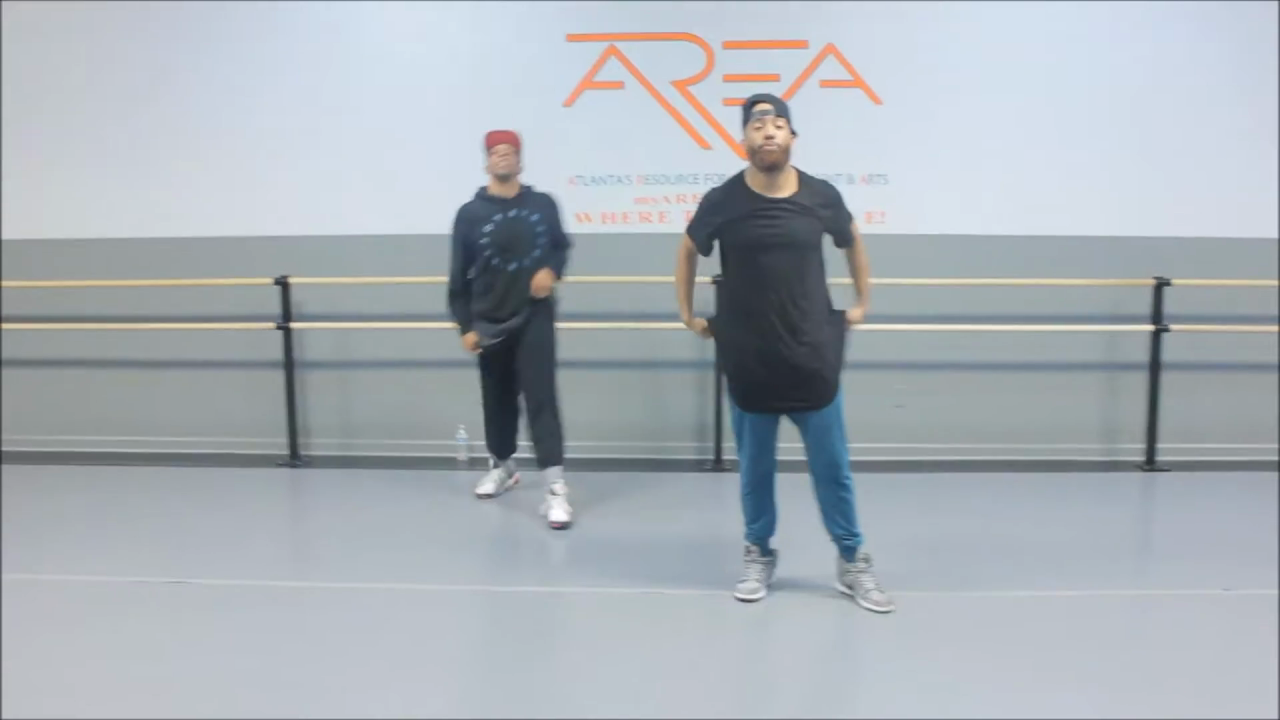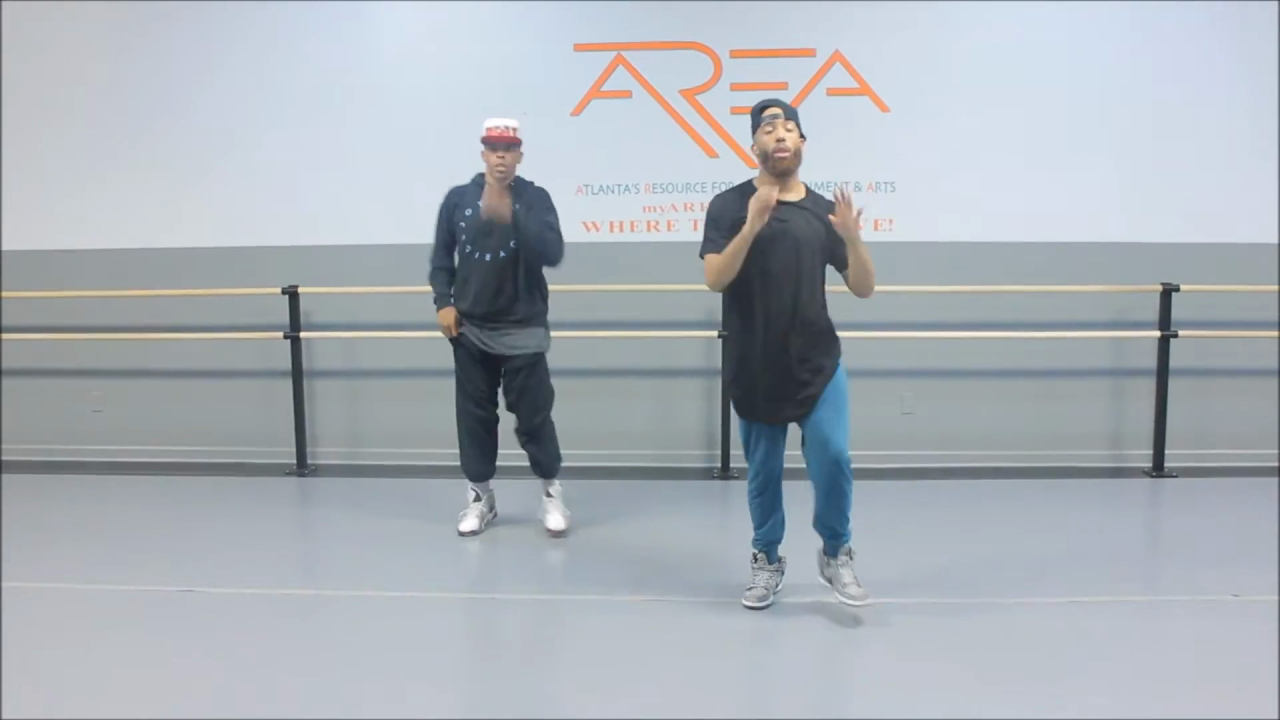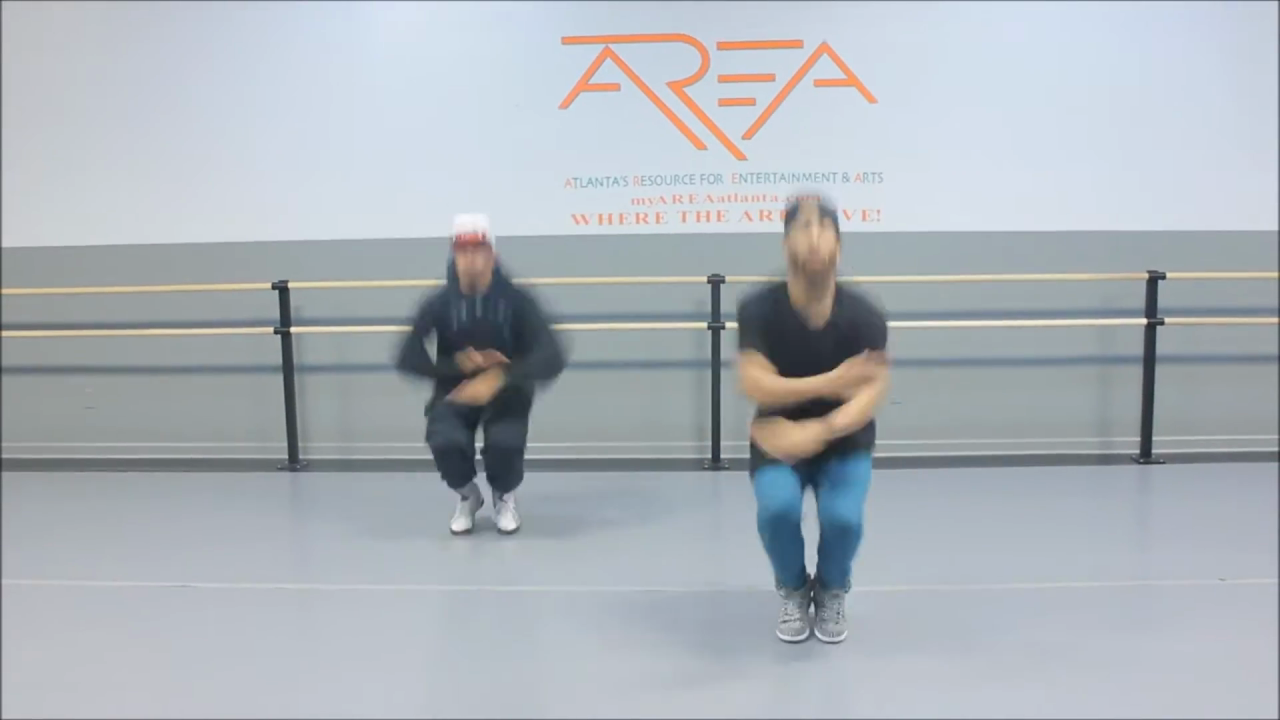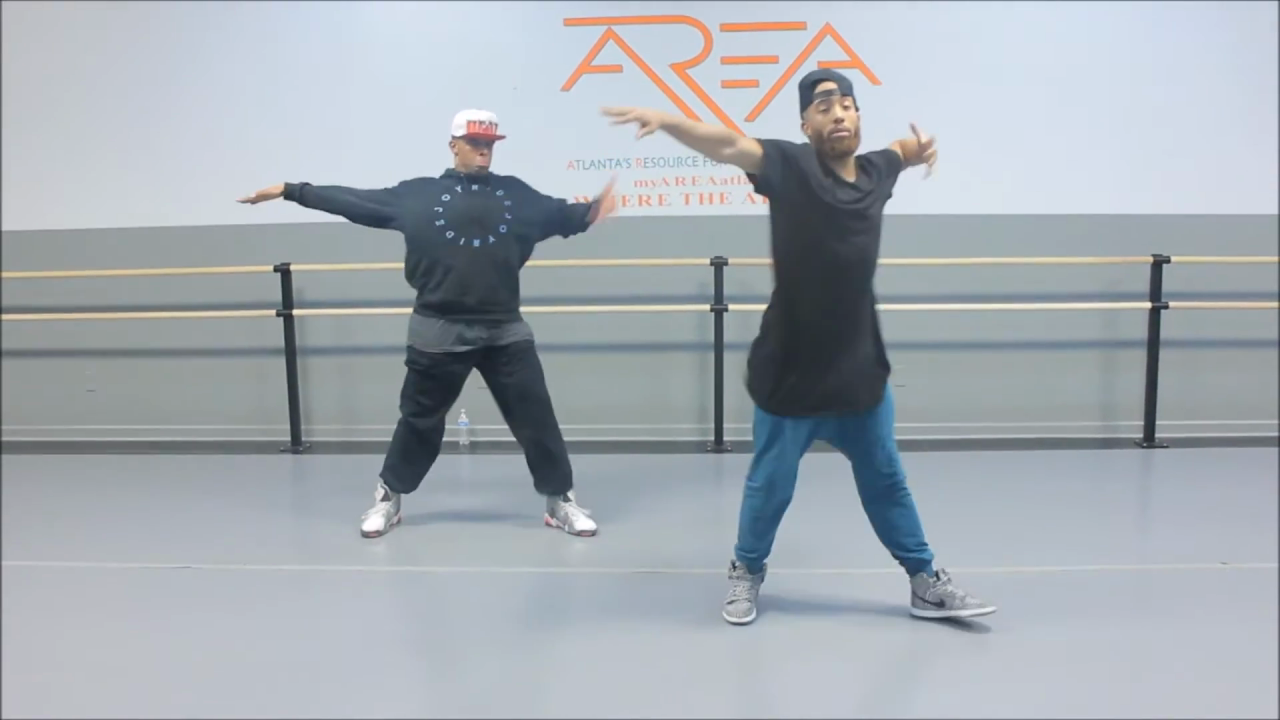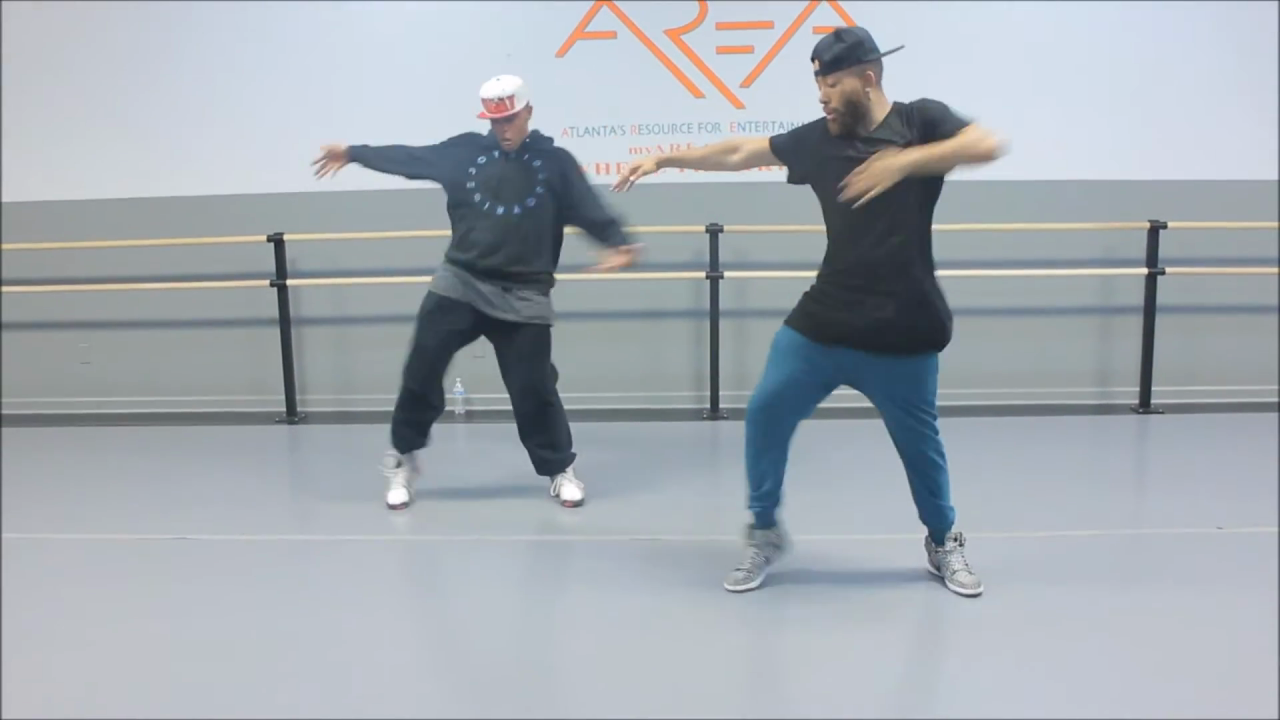
dt=1s
person 1, frame 1
left shoulder: (822, 196)
right shoulder: (722, 202)
left elbow: (851, 239)
right elbow: (689, 251)
left wrist: (862, 298)
right wrist: (688, 313)
left hip: (813, 359)
right hip: (748, 362)
left knee: (832, 464)
right knee: (755, 466)
left ankle: (853, 562)
right ankle: (759, 555)
person 1, frame 2
left shoulder: (825, 210)
right shoulder: (729, 205)
left elbow: (862, 287)
right elbow: (715, 279)
left wrist: (852, 235)
right wrist: (751, 224)
left hip: (818, 361)
right hip: (755, 366)
left knee: (832, 458)
right knee: (763, 471)
left ankle: (836, 554)
right ankle: (766, 561)
person 1, frame 3
left shoulder: (865, 316)
right shoulder: (758, 310)
left elbow: (870, 399)
right elbow: (756, 388)
left wrist: (815, 433)
right wrist: (830, 380)
left hip: (843, 445)
right hip: (779, 446)
left knee: (845, 520)
right knee: (777, 511)
left ankle: (832, 592)
right ankle: (793, 591)
person 1, frame 4
left shoulder: (875, 169)
right shoulder: (789, 165)
left elbow: (909, 151)
right elbow: (726, 144)
left wrist: (920, 148)
right wrist: (664, 120)
left hip: (860, 368)
right hip: (790, 372)
left knee: (886, 482)
right knee: (770, 482)
left ankle: (925, 583)
right ankle: (746, 574)
person 1, frame 5
left shoulder: (921, 120)
right shoulder: (817, 139)
left elbow: (986, 145)
right elbow: (740, 152)
left wrist: (905, 159)
right wrist: (664, 158)
left hip: (902, 327)
right hip: (823, 320)
left knee: (921, 442)
right knee: (765, 411)
left ankle: (943, 545)
right ankle: (763, 532)
person 2, frame 1
left shoulder: (543, 205)
right shoulder: (470, 214)
left elbow: (560, 247)
right elbow: (459, 277)
left wrist: (550, 270)
right wrist: (466, 326)
left hip: (534, 318)
right hip: (490, 323)
left knee: (540, 397)
right knee: (498, 399)
left ankle: (554, 487)
right ankle: (502, 467)
person 2, frame 2
left shoulder: (535, 198)
right shoulder: (458, 199)
left elbow: (551, 252)
right elbow: (442, 258)
left wrist: (508, 215)
right wrist: (443, 302)
left hip: (523, 330)
right hip: (471, 330)
left knee: (533, 414)
right knee: (474, 415)
left ankle: (551, 493)
right ankle: (480, 497)
person 2, frame 3
left shoulder: (518, 301)
right shoulder: (438, 305)
left elbow: (551, 358)
right elbow: (408, 360)
left wrist: (499, 378)
right wrist: (458, 364)
left hip: (506, 397)
right hip: (457, 396)
left knee: (504, 443)
right knee: (446, 444)
left ankle: (505, 495)
right ankle: (466, 495)
person 2, frame 4
left shoulder: (515, 192)
right shoulder: (419, 193)
left elbow: (563, 216)
right elbow: (355, 201)
left wrist: (592, 210)
right wrist: (290, 191)
left hip: (504, 328)
right hip: (439, 328)
left knee: (535, 413)
right knee: (421, 418)
left ankle: (560, 502)
right ankle: (388, 499)
person 2, frame 5
left shoulder: (555, 162)
right shoulder: (465, 149)
left elbow: (592, 213)
right elbow: (413, 158)
left wrist: (618, 245)
right wrist: (354, 153)
left hip: (521, 296)
right hip: (458, 283)
left knee: (532, 387)
right knee: (422, 368)
left ankle: (559, 469)
right ankle: (402, 459)
